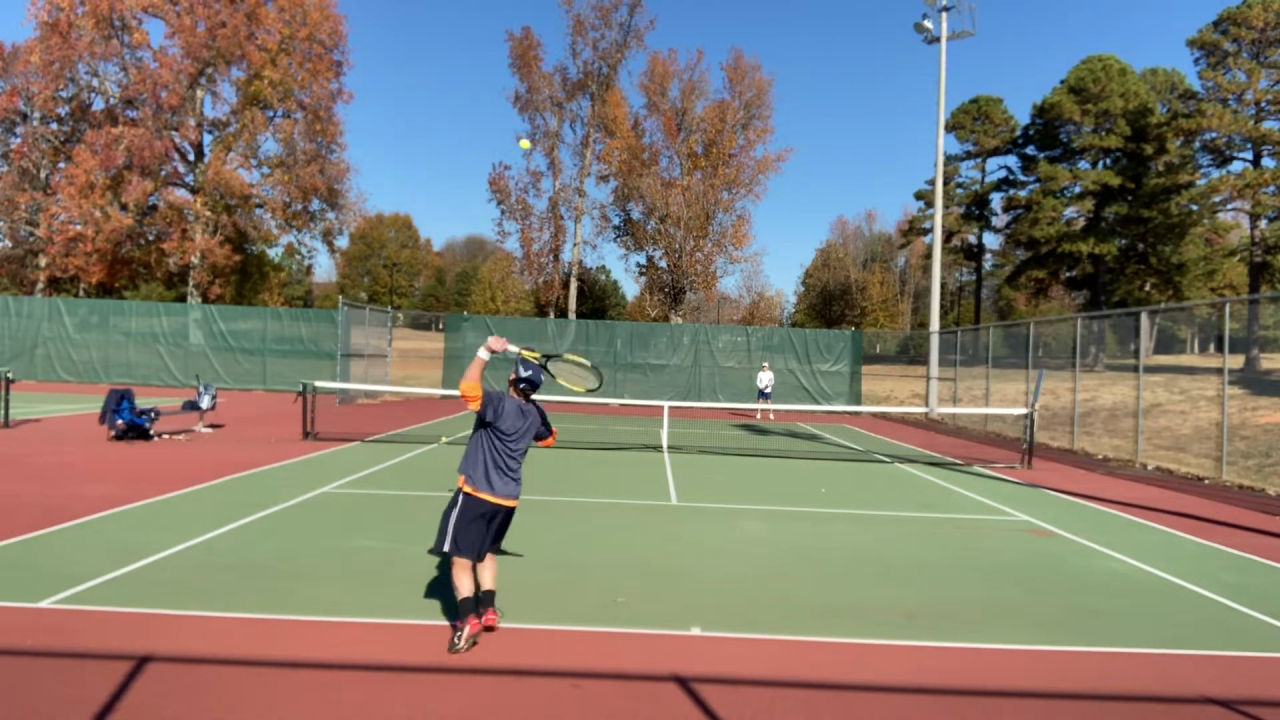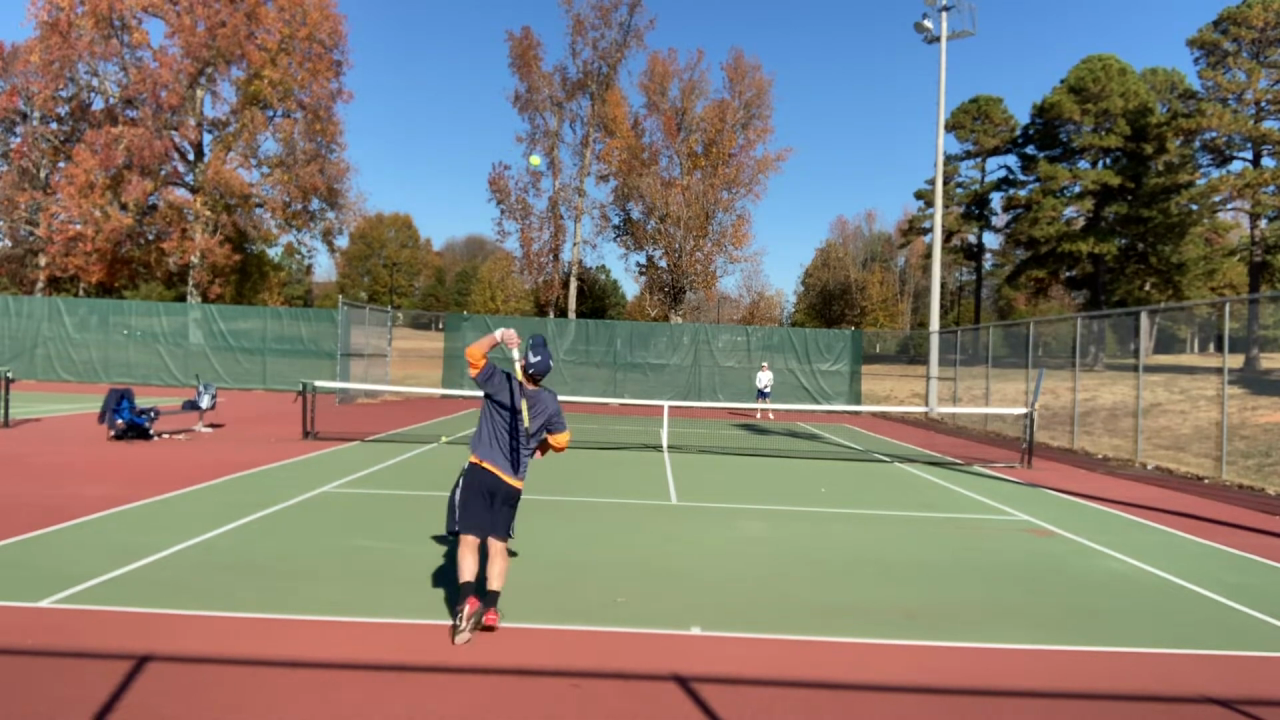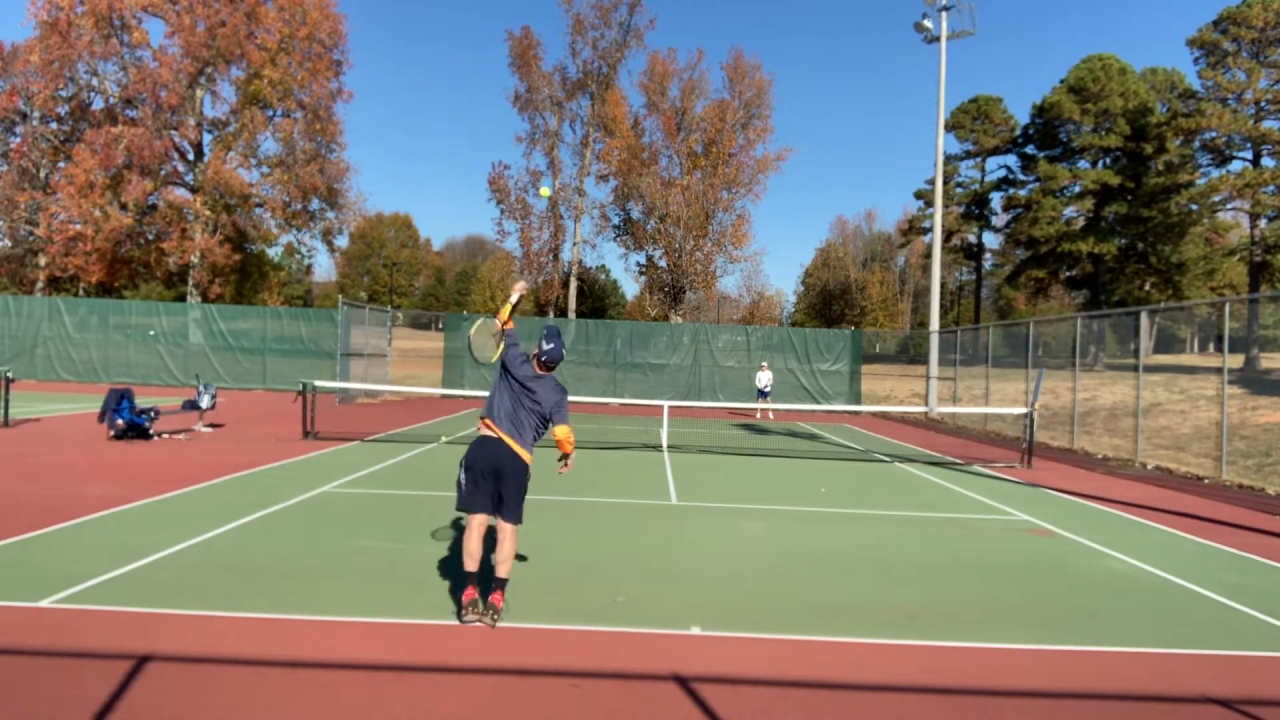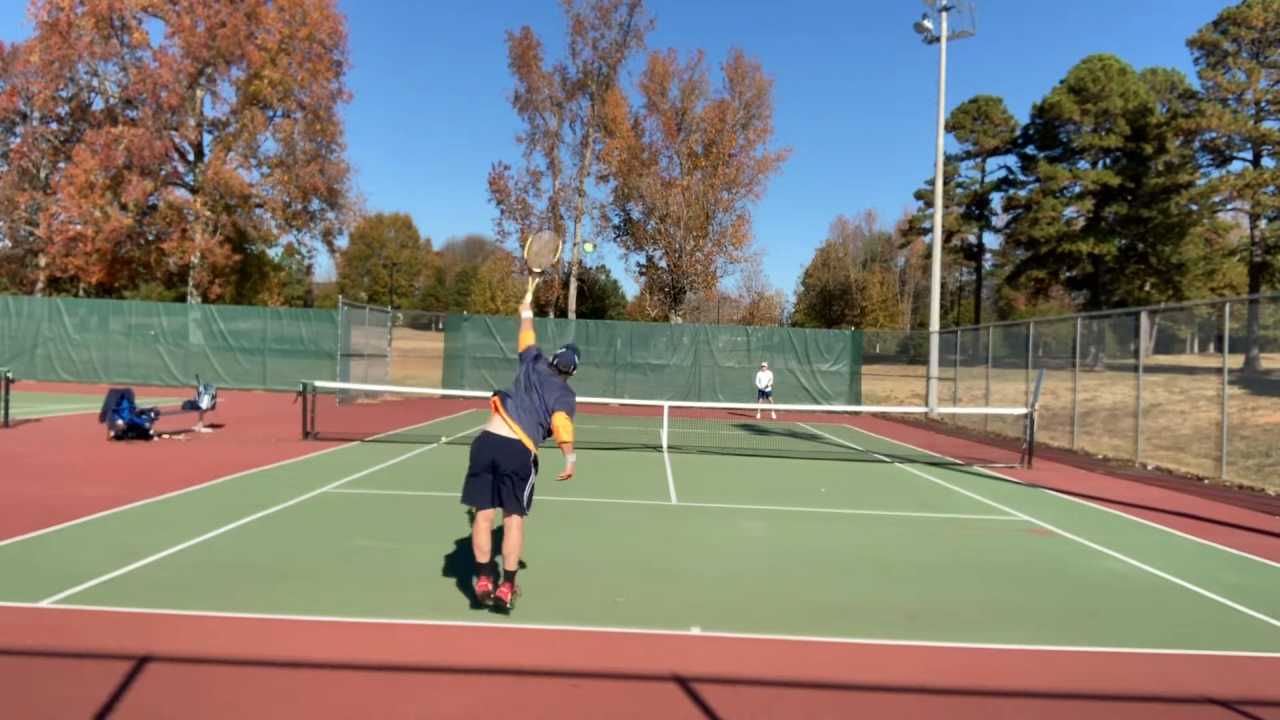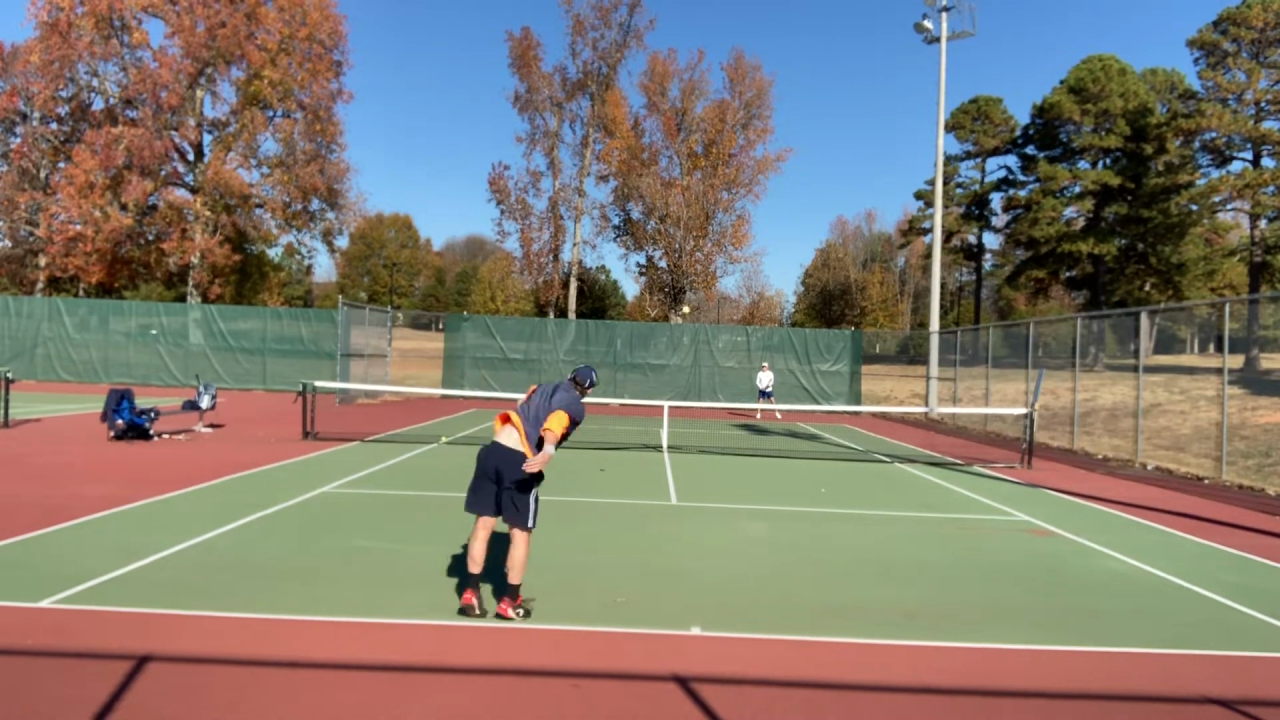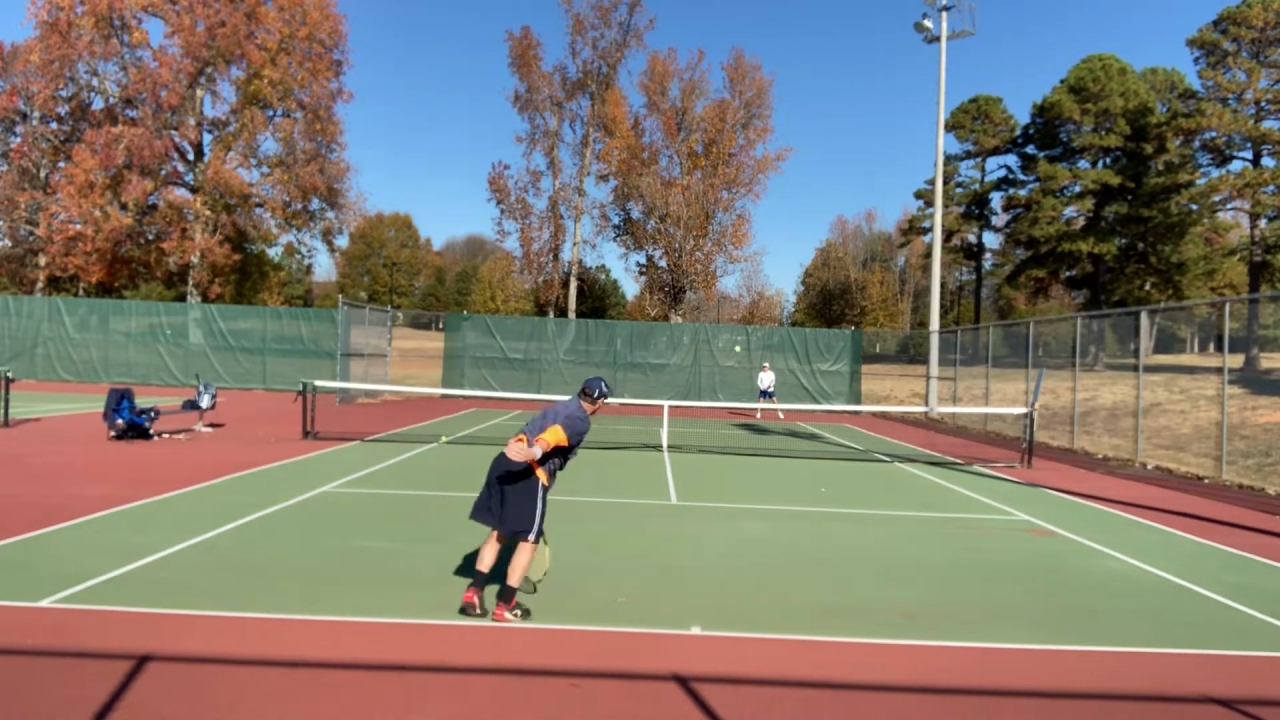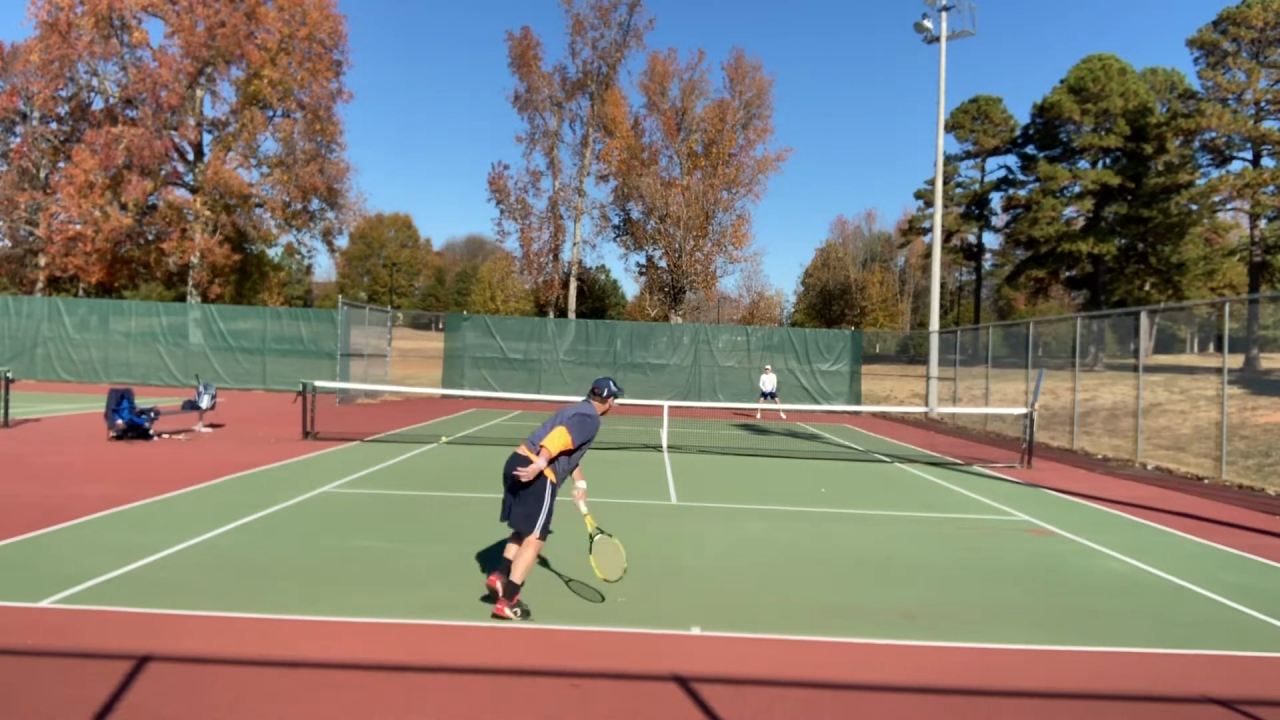
dt=0.1s
person 1, frame 1
left shoulder: (500, 406)
right shoulder: (536, 413)
left elbow: (469, 390)
right elbow: (549, 437)
left wrist: (486, 351)
left hip: (476, 494)
right hip: (507, 497)
left knee: (460, 562)
right knee: (486, 554)
left ankle: (468, 617)
right ankle: (488, 609)
person 1, frame 2
left shoulder: (501, 385)
right shoulder: (550, 403)
left elbow: (474, 356)
right elbow: (560, 441)
left wrist: (498, 337)
right wrist: (541, 446)
left hip: (479, 473)
right hip: (511, 481)
left knee: (468, 542)
right knee: (497, 544)
left ankle: (469, 601)
right ankle: (491, 610)
person 1, frame 3
left shoulder: (516, 362)
right shoulder: (557, 393)
left elbow: (505, 325)
right elbow: (563, 434)
left wrist: (513, 298)
right wrist: (568, 455)
left hip: (486, 447)
right hip: (517, 459)
left knee: (477, 521)
right knee: (507, 527)
left ankle: (471, 590)
right ankle: (497, 593)
person 1, frame 4
left shoulder: (535, 364)
right shoulder: (565, 395)
left elbow: (526, 339)
right elbow: (561, 424)
left wrist: (526, 309)
right wrist: (570, 457)
left hip: (487, 441)
right hip: (518, 454)
left knee: (483, 514)
right knee: (514, 519)
left ankle: (483, 580)
right ankle: (506, 585)
person 1, frame 5
left shoulder: (551, 388)
right shoulder: (577, 406)
right elbow: (557, 422)
right wrist: (548, 450)
left hip: (494, 450)
right hip: (522, 463)
left knee: (483, 525)
right knee: (520, 533)
left ankle: (470, 593)
right ankle: (510, 601)
person 1, frame 6
left shoulder: (563, 407)
right shoulder: (581, 421)
right elbow: (554, 437)
right wrist: (534, 453)
left hip: (504, 463)
right hip: (526, 476)
left knee: (497, 535)
right knee: (528, 543)
left ankle: (473, 593)
right ankle: (505, 604)
person 1, frame 7
left shoulder: (575, 409)
right shoulder: (589, 420)
right elbow: (559, 439)
left wrist: (579, 483)
right wrist: (538, 465)
left hip: (517, 463)
right hip: (535, 474)
left knee: (523, 531)
right knee: (533, 540)
left ankle: (499, 577)
right ankle: (506, 600)
